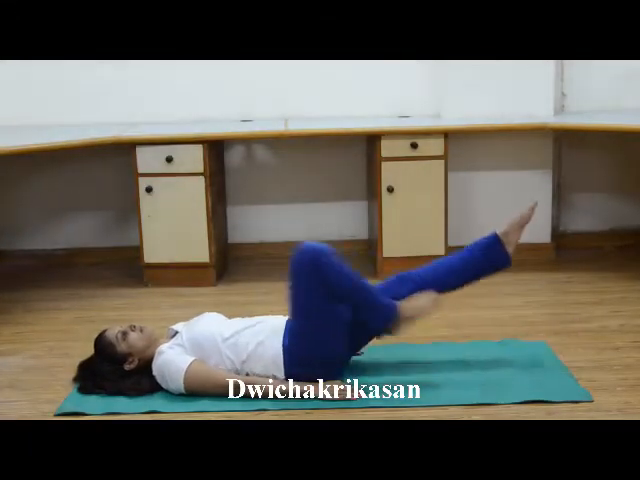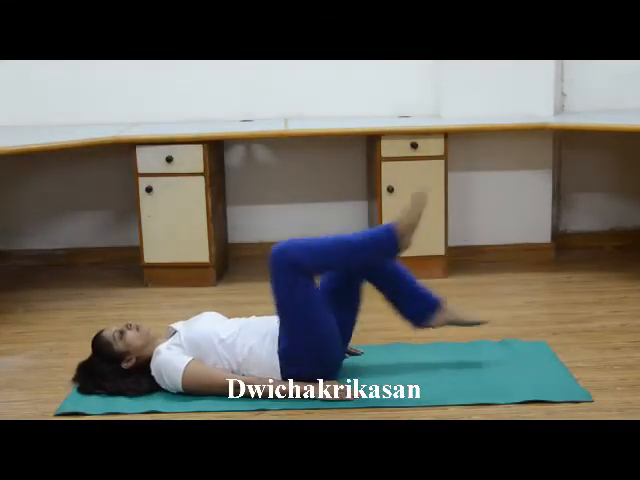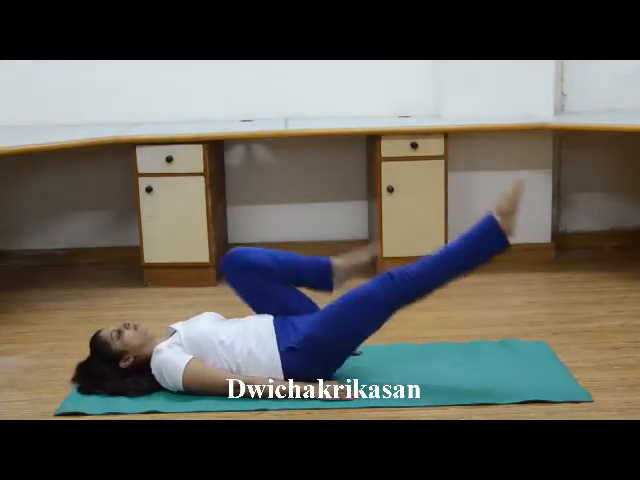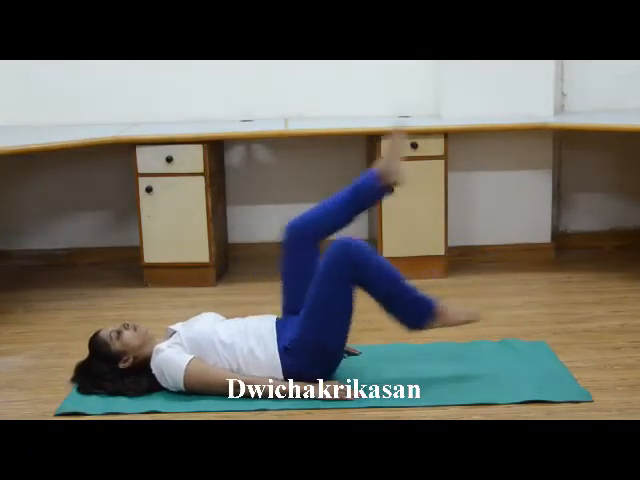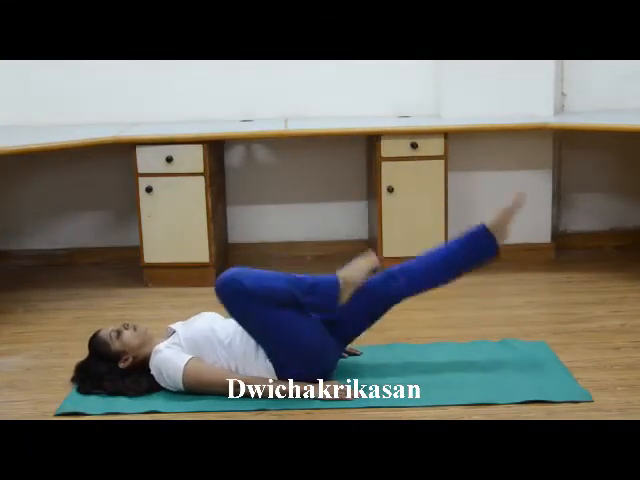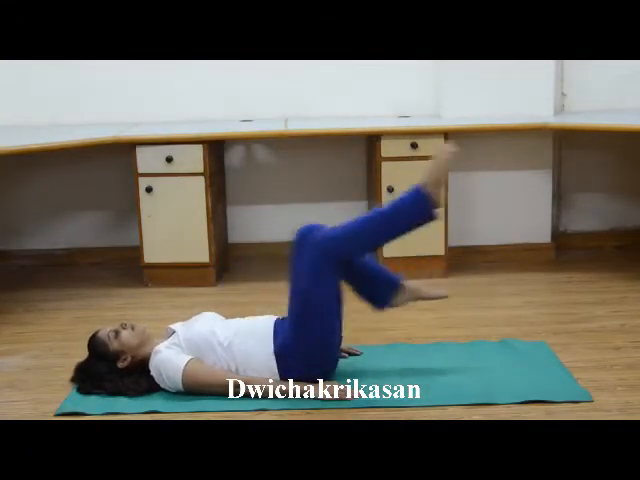
dt=0.4s
person 1, frame 1
left shoulder: (180, 332)
right shoulder: (167, 365)
right elbow: (233, 383)
right wrist: (307, 387)
left hip: (299, 333)
right hip: (304, 358)
left knee: (402, 284)
right knee: (310, 256)
left ankle: (498, 246)
right ankle: (392, 317)
person 1, frame 2
left shoulder: (178, 332)
right shoulder: (164, 364)
right elbow: (230, 384)
right wrist: (306, 388)
left hip: (317, 341)
right hip: (307, 361)
left knee: (364, 252)
right knee: (286, 254)
left ankle: (427, 311)
right ankle: (393, 236)
person 1, frame 3
left shoulder: (176, 335)
right shoulder: (165, 364)
right elbow: (231, 383)
right wrist: (303, 388)
left hip: (292, 326)
right hip: (302, 355)
left knee: (236, 260)
right knee: (394, 284)
left ankle: (332, 271)
right ankle: (494, 229)
person 1, frame 4
left shoulder: (174, 335)
right shoulder: (164, 363)
right elbow: (231, 384)
left wrist: (329, 335)
right wrist: (307, 389)
left hip: (288, 332)
right hip: (302, 358)
left knee: (302, 234)
right knee: (346, 252)
left ankle: (380, 178)
right ankle: (426, 313)
person 1, frame 5
left shoulder: (176, 335)
right shoulder: (165, 364)
right elbow: (232, 383)
right wrist: (303, 386)
left hip: (310, 339)
right hip: (303, 360)
left knee: (394, 279)
right knee: (232, 282)
left ankle: (489, 237)
right ankle: (334, 286)
person 1, frame 6
left shoulder: (175, 334)
right shoulder: (163, 364)
right elbow: (233, 384)
left wrist: (327, 339)
right wrist: (308, 389)
left hip: (286, 335)
right hip: (304, 359)
left knee: (313, 236)
right knee: (322, 249)
left ankle: (391, 291)
right ankle: (422, 199)
